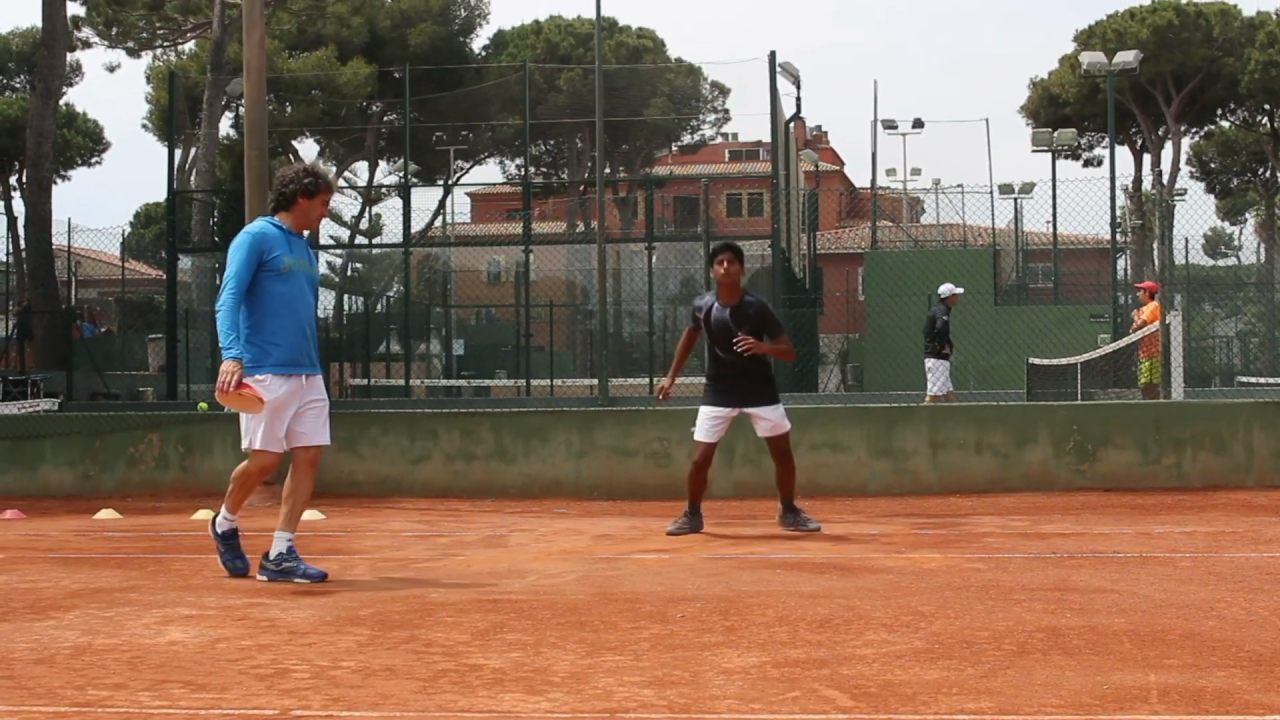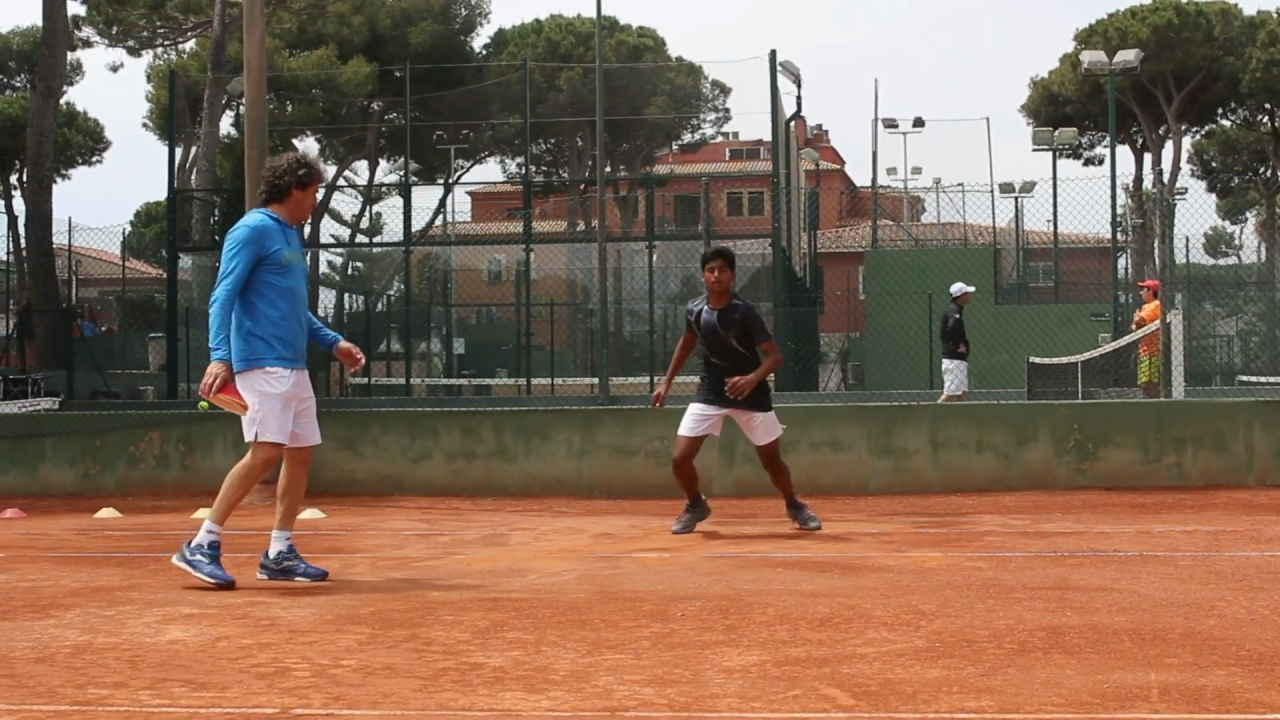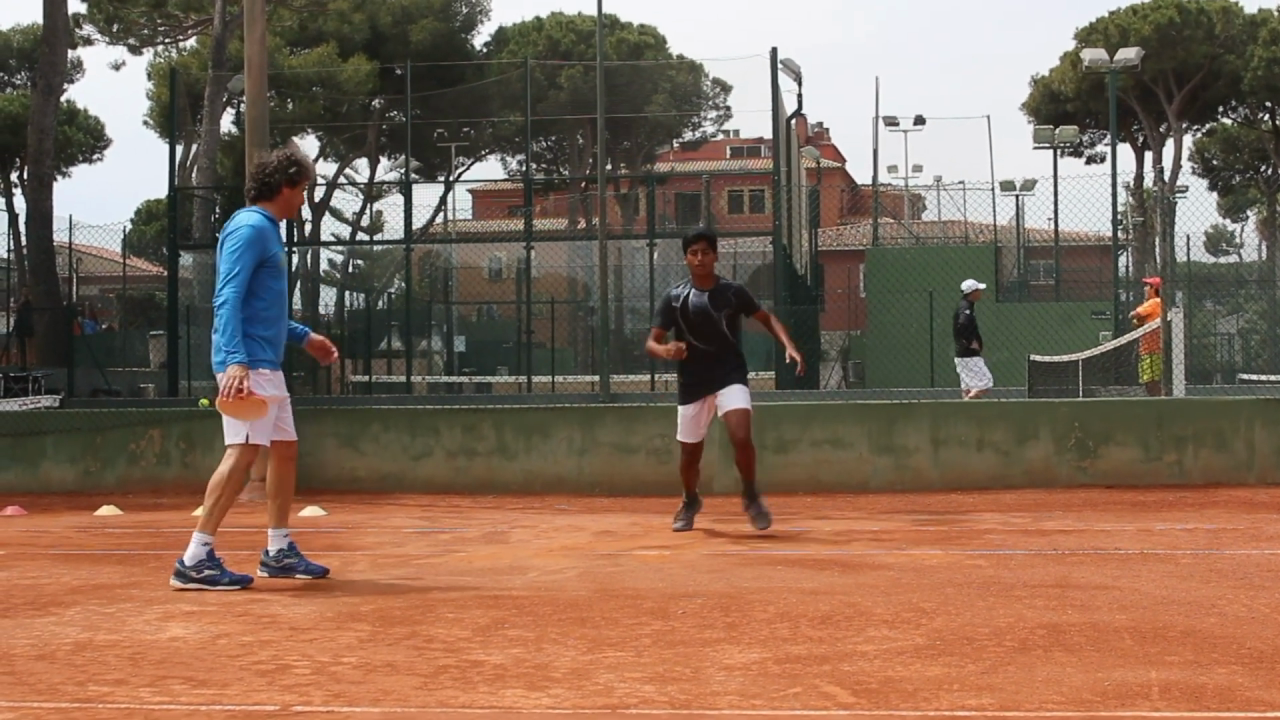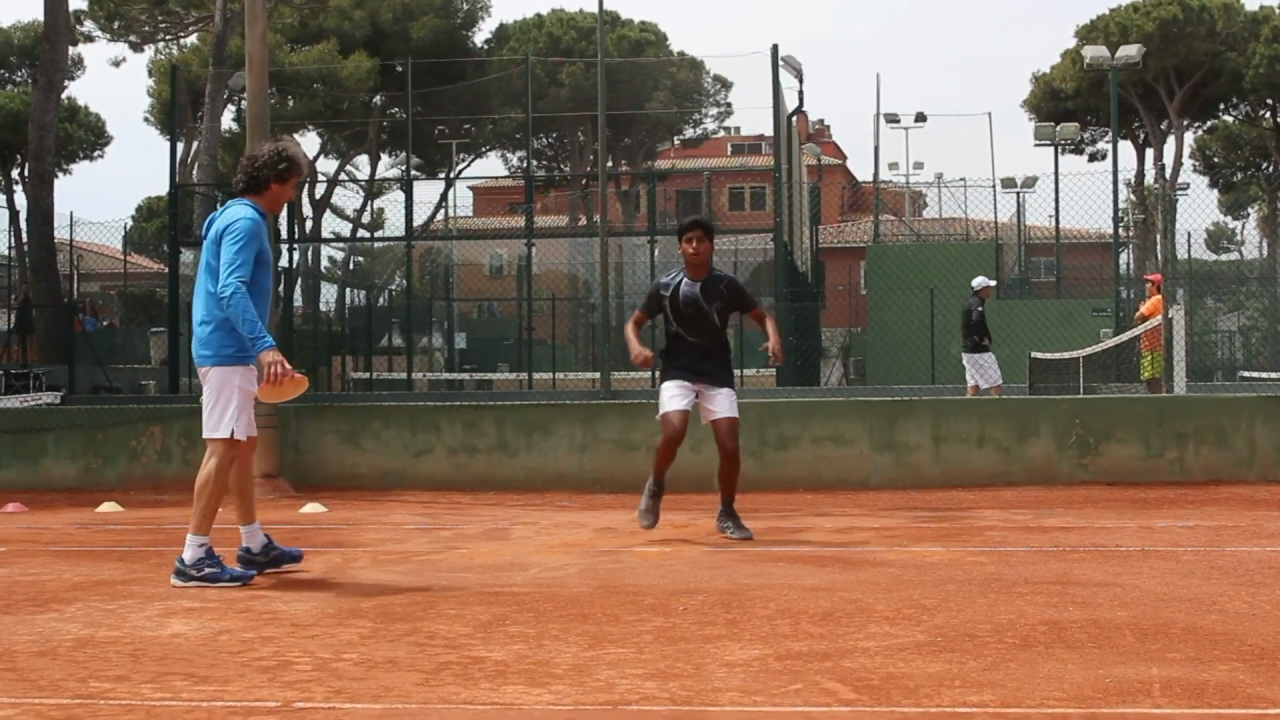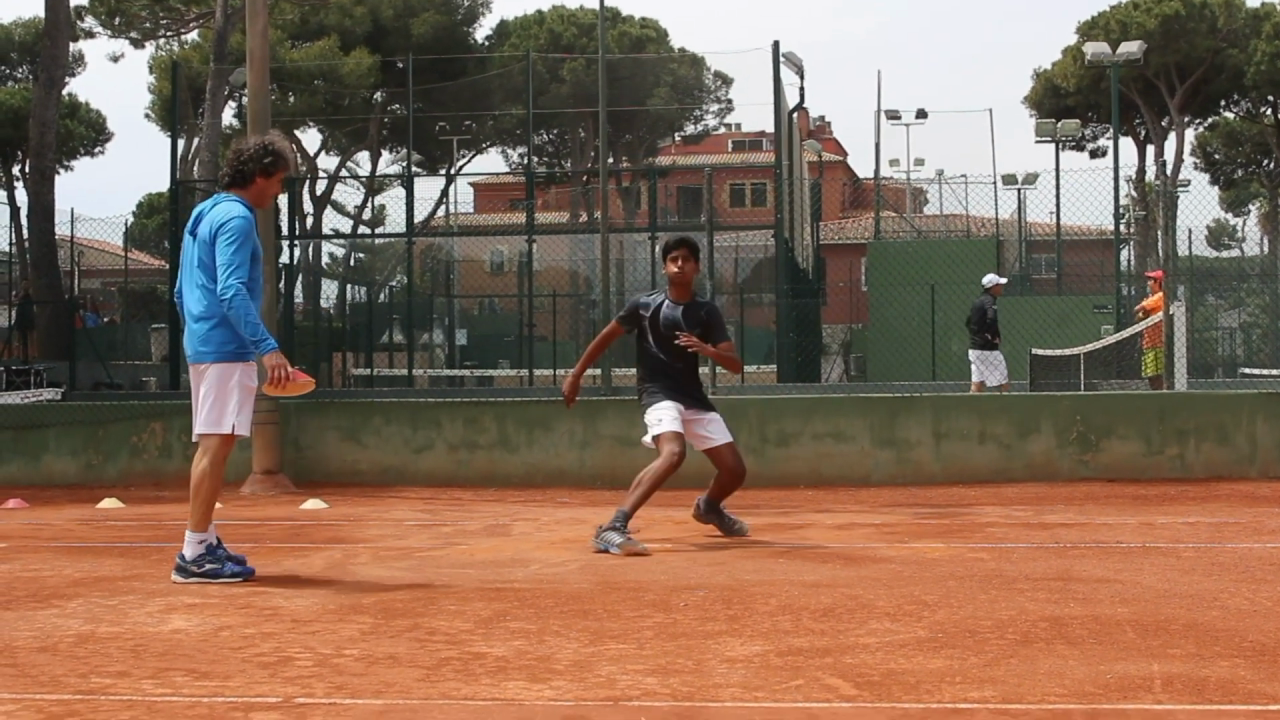
dt=0.2s
person 1, frame 1
left shoulder: (305, 249)
right shoulder: (256, 237)
right elbow: (230, 299)
left wrist: (316, 364)
right wrist: (232, 355)
left hip: (307, 373)
right hip: (265, 371)
left knee: (308, 457)
right knee: (263, 458)
left ankle: (280, 553)
right ankle: (226, 523)
person 1, frame 2
left shoulder: (290, 236)
right shoulder: (253, 229)
right elbow: (223, 297)
left wrist: (332, 341)
right wrist: (220, 356)
left hip: (292, 366)
right hip: (261, 364)
left knee: (300, 455)
right knee: (264, 451)
left ankle: (280, 552)
right ankle: (201, 545)
person 1, frame 3
left shoulder: (265, 230)
right shoulder: (250, 228)
right elbow: (227, 300)
left wrist: (303, 335)
right wrist: (236, 358)
left hip: (265, 365)
right hip: (247, 365)
left knee: (284, 450)
right knee: (242, 453)
left ankle: (279, 550)
right ankle: (195, 559)
person 1, frame 4
left shoulder: (230, 219)
right shoulder: (244, 222)
right elbow: (231, 292)
right wrist: (265, 345)
left hip: (220, 351)
right hip: (230, 353)
left knee: (242, 447)
right knee: (223, 448)
left ankle: (254, 542)
right ankle: (194, 558)
person 1, frame 5
left shoulder: (205, 213)
right shoulder: (236, 218)
left elbow: (181, 292)
right elbow: (232, 292)
right wrist: (266, 346)
left hip: (201, 346)
right hip: (225, 349)
left knee: (213, 445)
right knee: (215, 445)
left ankle: (206, 542)
right ankle: (193, 554)
person 2, frame 1
left shoulder: (758, 309)
right shoulder: (702, 307)
left elbow: (789, 352)
right elbow: (690, 335)
left wrist: (763, 347)
right wrist: (671, 376)
left hip: (759, 392)
right hip: (717, 394)
left knee: (783, 453)
right knee: (699, 462)
left ankle: (788, 510)
right ankle: (693, 513)
person 2, frame 2
left shoulder: (745, 311)
right shoulder: (694, 310)
left elbow: (776, 356)
right elbow: (686, 343)
left wrist: (753, 378)
right wrist: (665, 382)
left hip: (750, 394)
right hip: (711, 394)
left knee: (772, 462)
right knee: (680, 459)
left ankle: (794, 506)
right ankle: (696, 506)
person 2, frame 3
left shoulder: (733, 291)
right shoulder: (673, 297)
left elbow: (766, 318)
right elbow: (650, 343)
left wrist: (789, 346)
right wrist: (663, 350)
left hip: (731, 377)
right hip: (693, 382)
left knee: (741, 437)
right knee: (690, 460)
left ankle: (750, 494)
right ankle: (691, 499)
person 2, frame 4
left shoulder: (728, 284)
right shoulder: (665, 286)
left elbow: (763, 316)
right elbow: (634, 323)
left wrist: (774, 340)
right wrist: (636, 348)
left hip: (718, 373)
right hip: (678, 372)
left knee: (729, 446)
right knee: (674, 431)
left ankle: (727, 513)
right ankle: (655, 484)
person 2, frame 5
left shoulder: (709, 313)
right shoulder: (645, 305)
left elbow: (736, 364)
right elbow: (607, 336)
left wrist: (708, 350)
right wrist: (576, 375)
left hip: (694, 397)
right hip: (657, 392)
left knee: (735, 471)
right knee: (673, 455)
left ankle: (709, 507)
right ankle: (613, 528)
